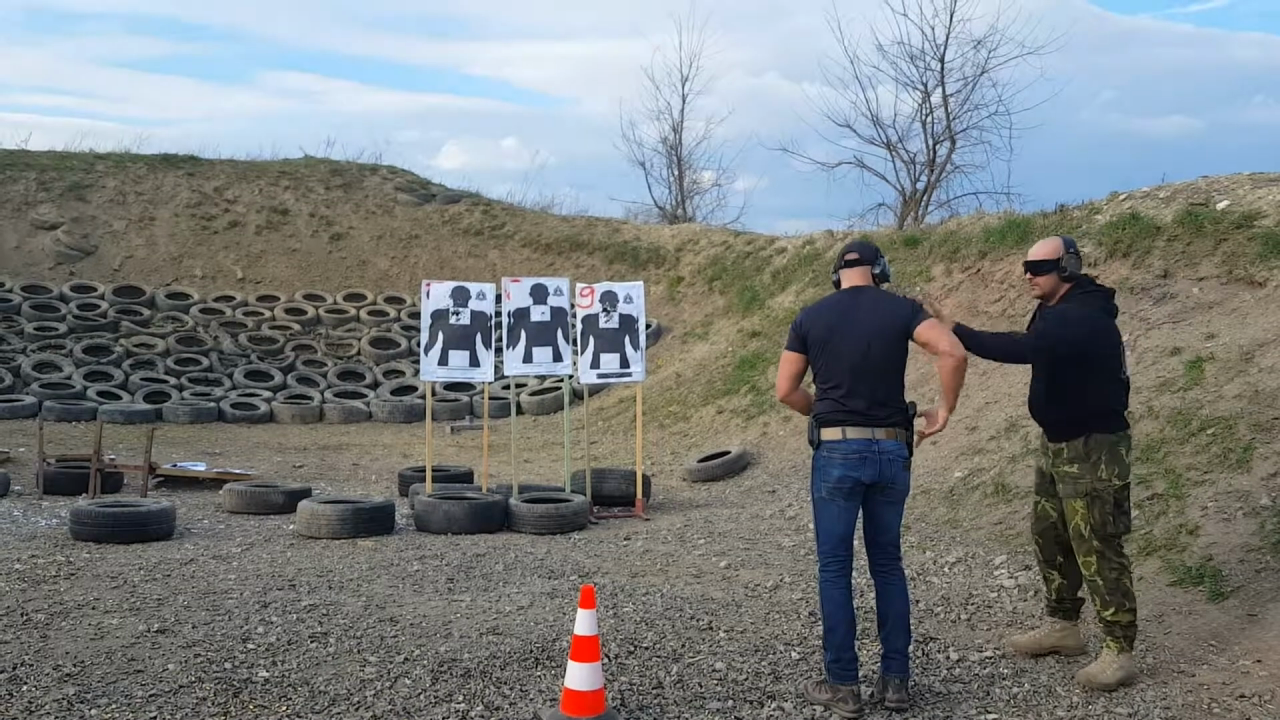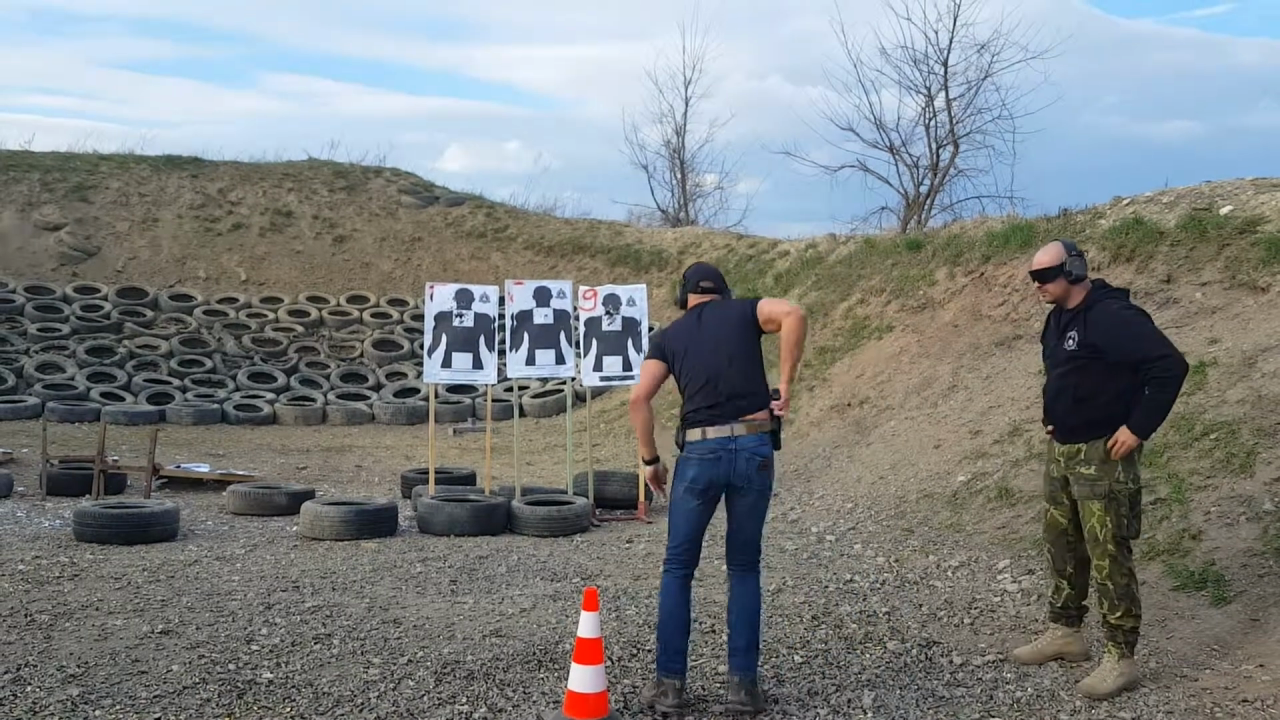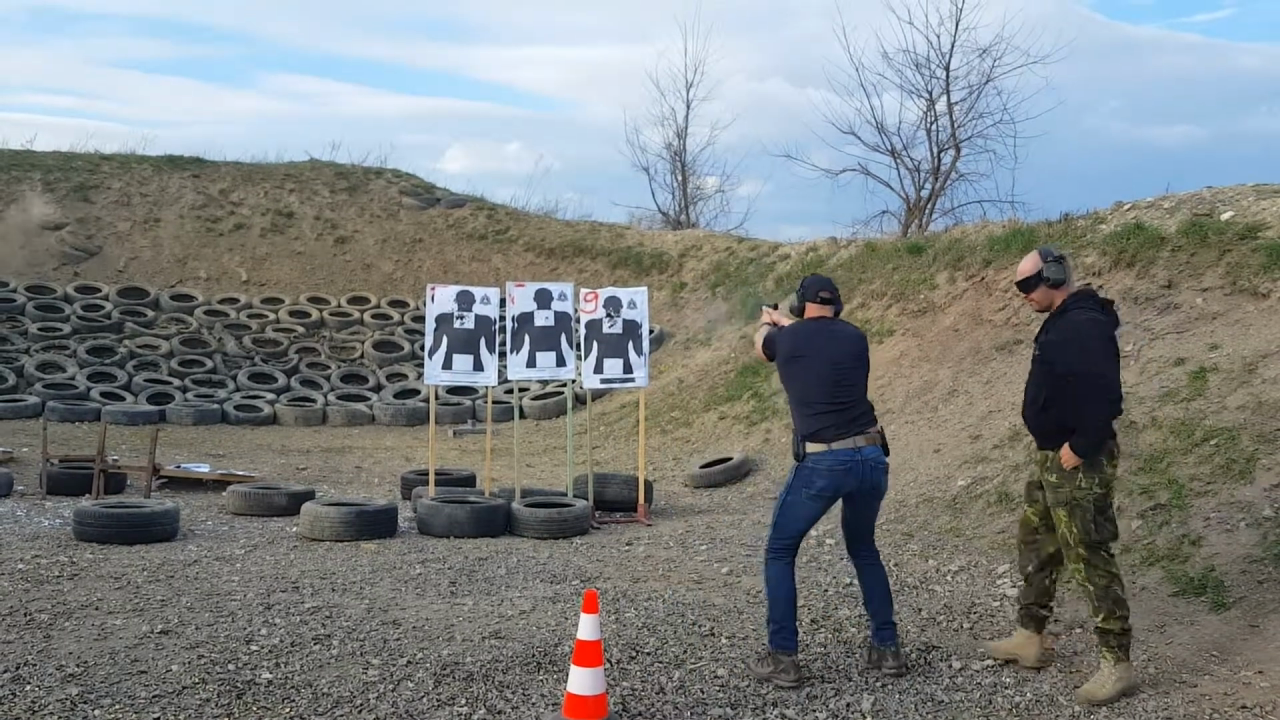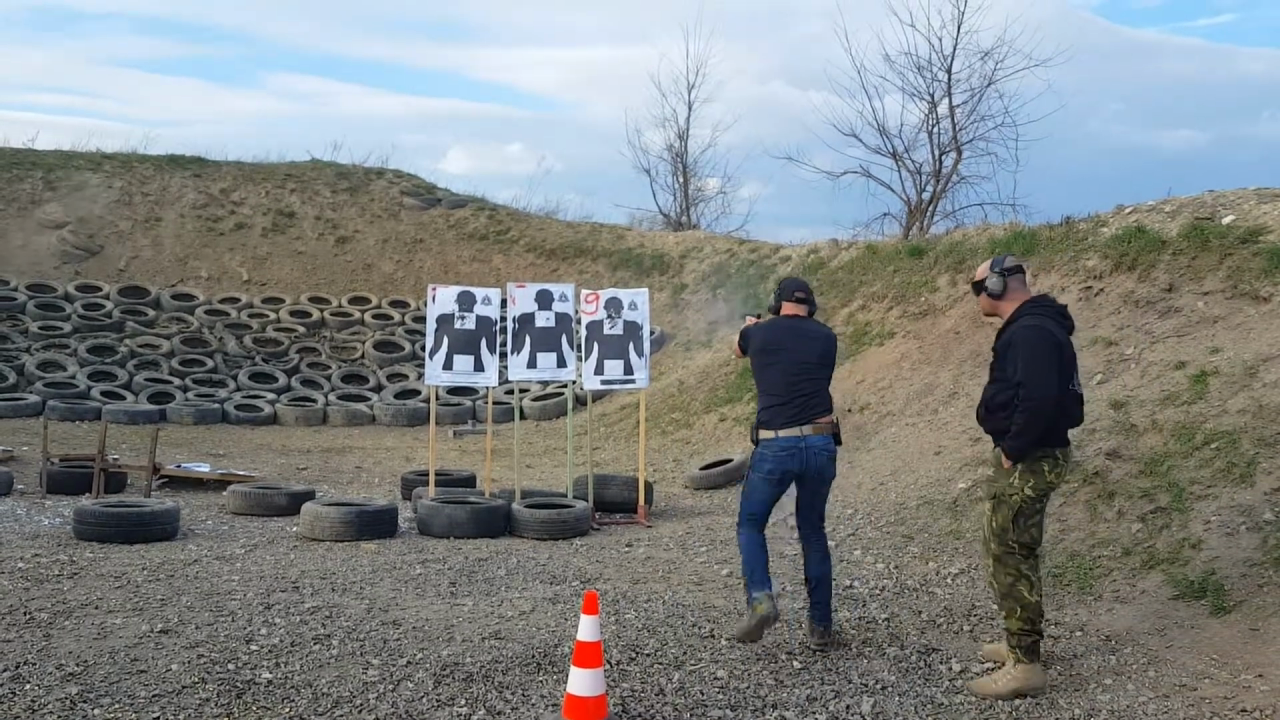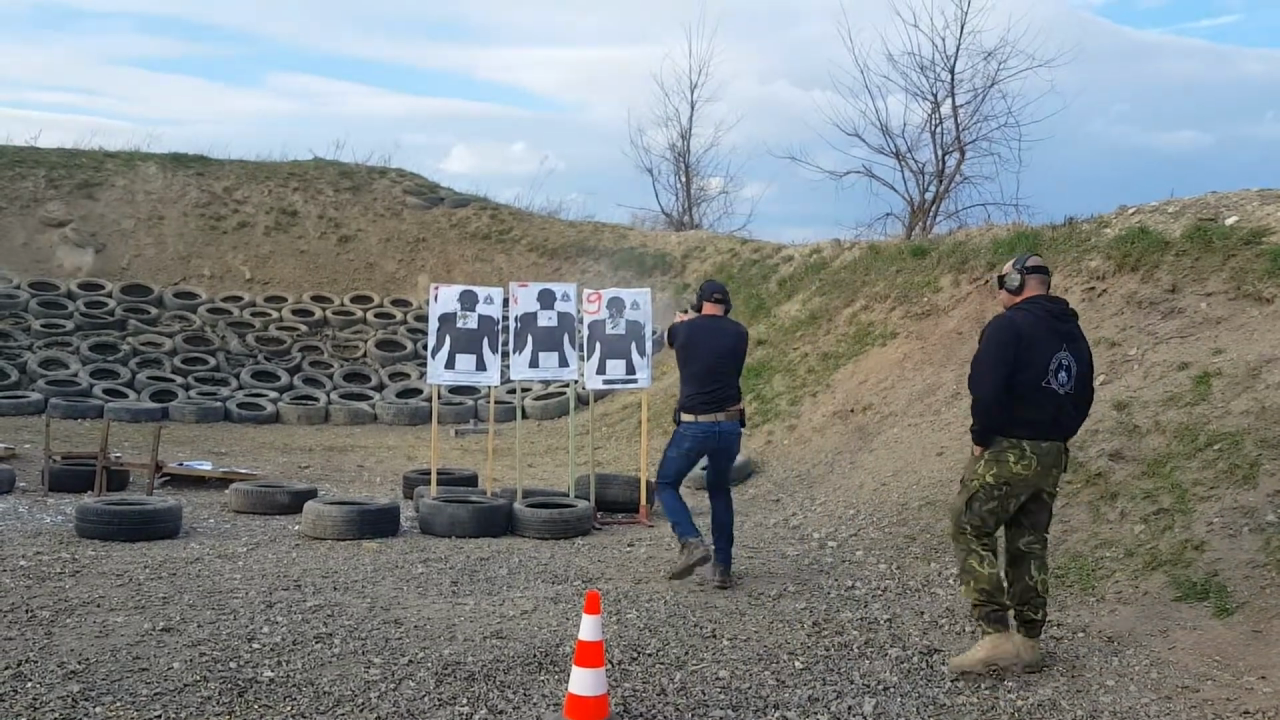
dt=1s
person 1, frame 1
left shoulder: (1081, 315)
right shoulder: (1053, 311)
left elbow: (1029, 348)
left wrist: (956, 333)
left hip: (1094, 446)
right hip: (1058, 443)
left knee: (1097, 550)
right knee: (1049, 539)
left ankle: (1119, 652)
right ankle: (1061, 625)
person 1, frame 2
left shoulder: (1114, 317)
right shoulder: (1058, 318)
left elbow: (1170, 367)
left wrist: (1138, 428)
left hip: (1103, 454)
right hip: (1061, 450)
left knee: (1108, 555)
right knee: (1061, 545)
left ankle: (1121, 658)
right ankle: (1065, 632)
person 1, frame 3
left shoulder: (1083, 326)
right shoulder: (1062, 322)
left elbow: (1103, 394)
left wrist: (1081, 447)
left hip: (1076, 461)
right hip: (1052, 455)
left knee: (1089, 559)
right knee: (1036, 545)
left ankle: (1117, 664)
right ankle: (1029, 637)
person 1, frame 4
left shoulder: (1029, 333)
right shoulder: (1038, 326)
left elbow: (1039, 400)
left wrist: (1012, 450)
left hip: (1025, 461)
right hip: (1039, 457)
left knee: (1007, 558)
right knee: (1020, 553)
left ankle: (1025, 666)
right ankle: (1021, 645)
person 1, frame 5
left shoulder: (1008, 325)
right shoulder: (1074, 334)
left elbow: (985, 387)
right elbow: (1083, 398)
left wrist: (980, 437)
left hip: (1006, 451)
right hip: (1050, 454)
left knee: (971, 533)
right knee: (1029, 547)
left ankle: (995, 636)
right ankle: (1027, 642)
person 2, frame 1
left shoulder: (810, 317)
right shoulder: (900, 309)
left elbow: (785, 390)
right elbow: (953, 353)
right wrist: (944, 410)
left hip: (837, 453)
right hip: (892, 452)
left knee: (835, 569)
right knee: (888, 564)
right ankle: (895, 678)
person 2, frame 2
left shoulder: (668, 337)
right shoulder: (744, 310)
left elbow: (638, 398)
right elbow: (793, 314)
left wrist: (650, 459)
right wrist: (785, 383)
left hip: (699, 454)
right hip: (753, 452)
left knee: (678, 567)
right knee: (744, 568)
left ankle: (669, 682)
right ankle: (742, 681)
person 2, frame 3
left shoulder: (785, 340)
right shoulder: (855, 338)
left elbow: (762, 345)
left wrist: (767, 322)
left hip: (821, 463)
right hip: (871, 458)
left knee: (779, 553)
right knee: (863, 549)
left ankle: (783, 657)
right ankle: (886, 647)
person 2, frame 4
left shoulder: (758, 334)
right shoulder: (827, 337)
left elbow: (738, 349)
left hip: (775, 447)
right hip: (821, 445)
left knee: (750, 525)
right knee: (812, 533)
left ankle: (760, 598)
right ankle: (820, 626)
person 2, frame 5
left shoulder: (682, 330)
right shoulder: (739, 334)
left hip: (693, 427)
right hip: (730, 426)
left knee: (665, 485)
right knee: (720, 491)
left ankle: (693, 543)
right ankle: (722, 568)
